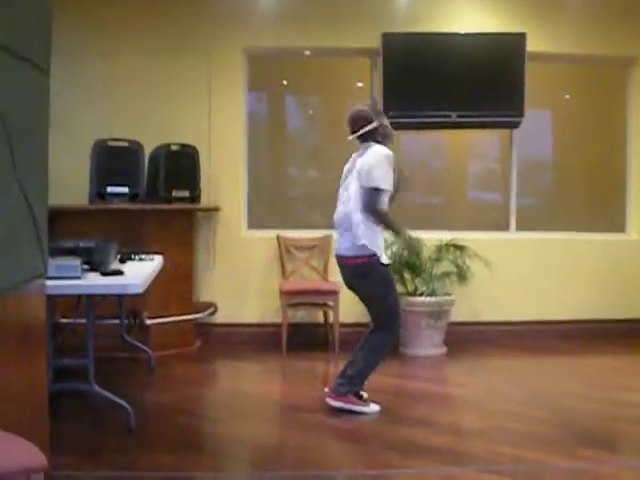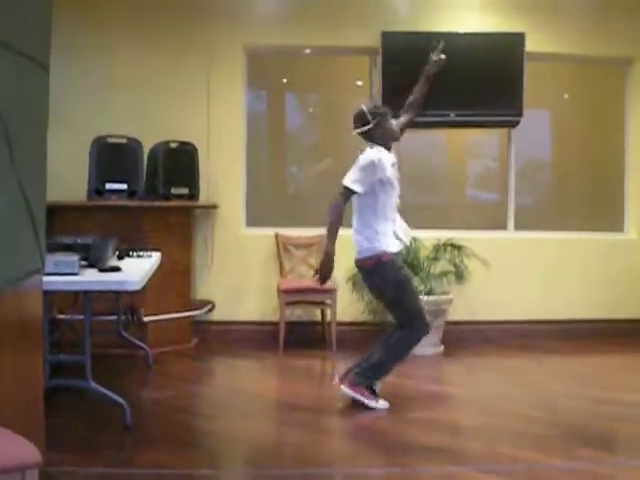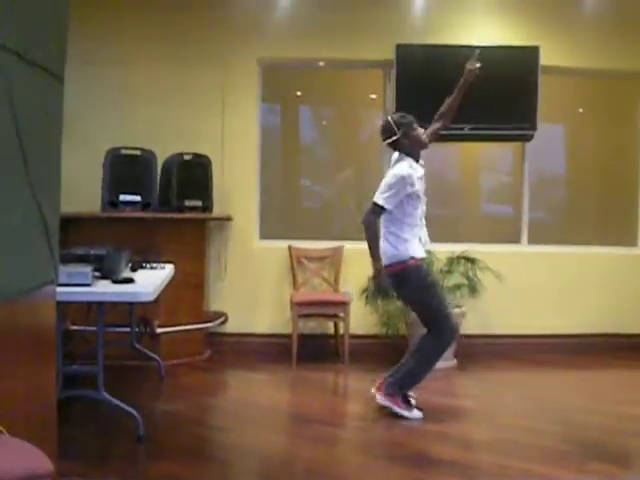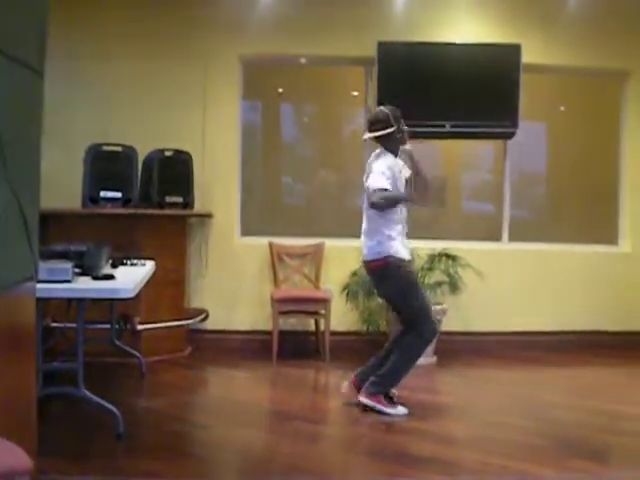
dt=0.5s
person 1, frame 1
left shoulder: (359, 159)
right shoulder: (381, 155)
right elbow: (373, 207)
right wrist: (401, 234)
left hip: (347, 255)
right hip: (364, 256)
left knee: (383, 321)
right knee: (389, 326)
left ankle: (345, 383)
right ankle: (345, 390)
person 1, frame 2
left shoulder: (384, 153)
right shoulder: (371, 160)
left elbow: (410, 112)
right elbow: (340, 201)
left wrist: (428, 75)
right wrist: (329, 251)
left hip: (381, 256)
right hip: (378, 258)
left knee: (407, 324)
right knee: (417, 325)
left ankle: (358, 376)
right ankle: (359, 379)
person 1, frame 3
left shoulder: (410, 162)
right shoulder: (402, 173)
left elbow: (441, 121)
right elbow: (370, 217)
left wrist: (464, 83)
right wrist: (377, 268)
left hip: (409, 262)
right hip: (404, 264)
left knee: (438, 329)
right knee: (444, 330)
left ankle: (391, 384)
right ankle: (395, 390)
person 1, frame 4
left shoulder: (392, 161)
right shoulder: (383, 164)
left elbow: (417, 186)
right elbow: (376, 201)
left wrist: (410, 163)
left hip: (386, 258)
right hip: (386, 259)
left knee: (412, 327)
right knee: (424, 328)
left ankle: (365, 380)
right ankle: (376, 389)
